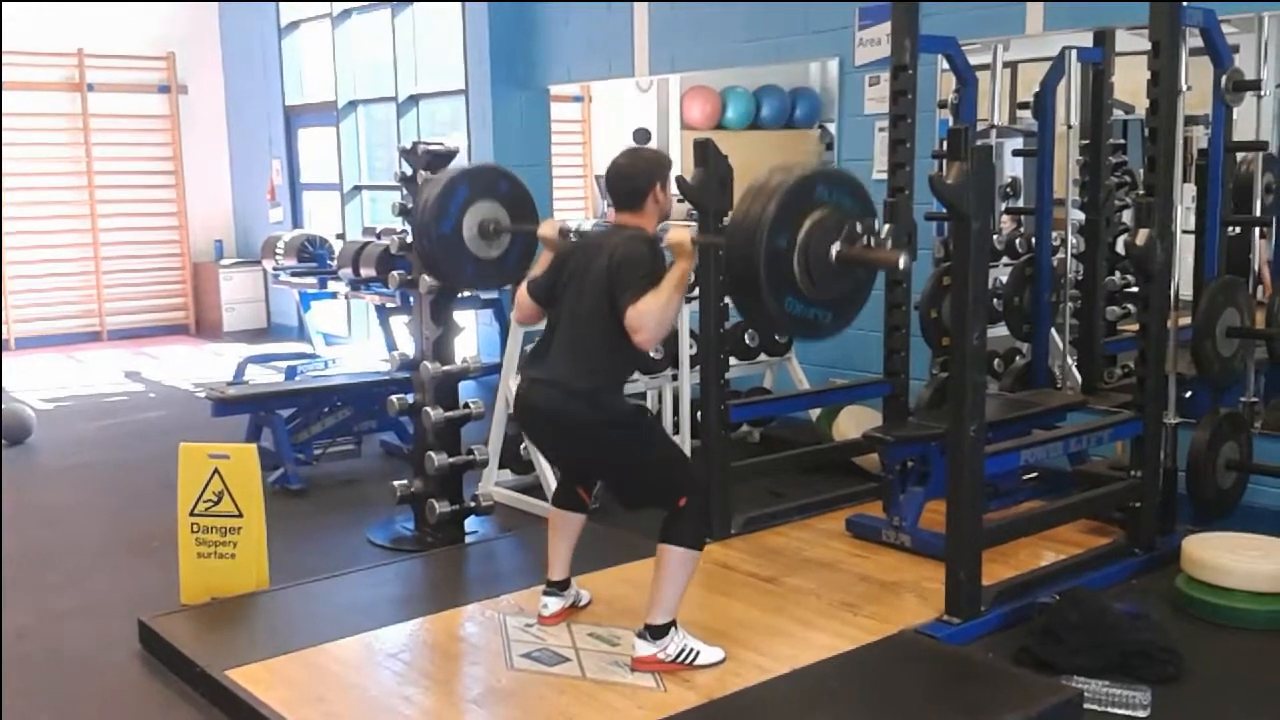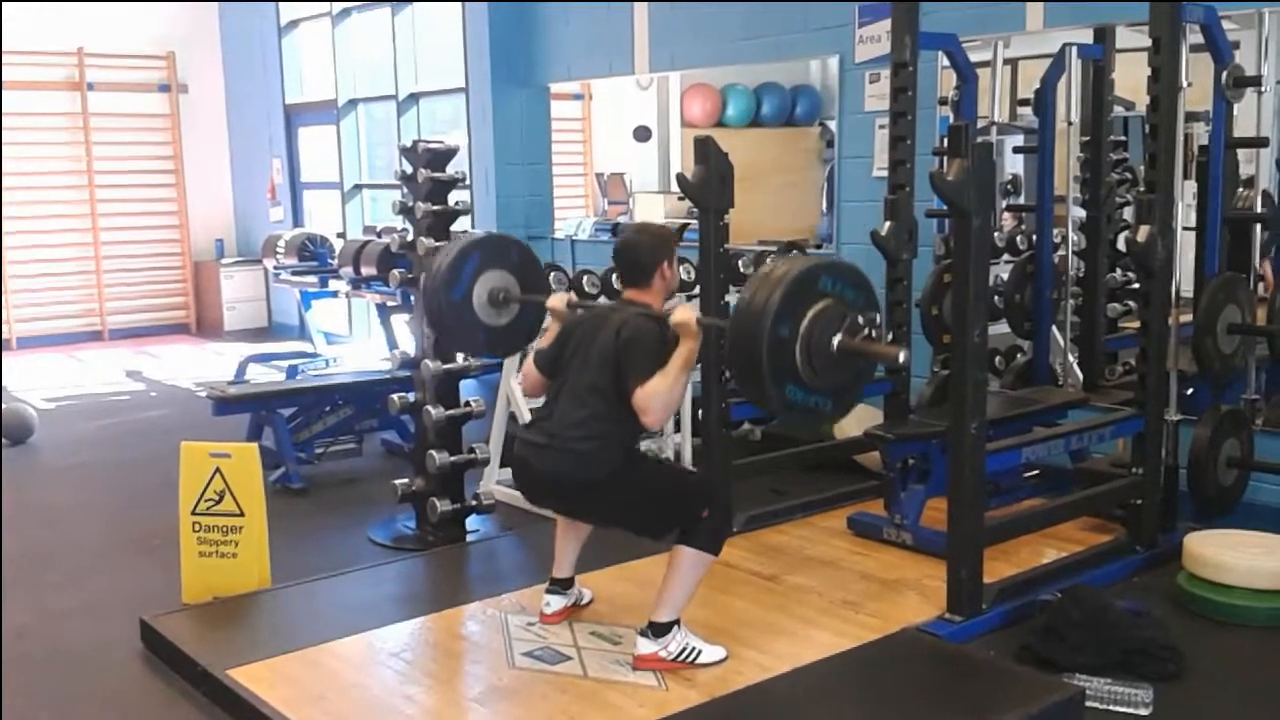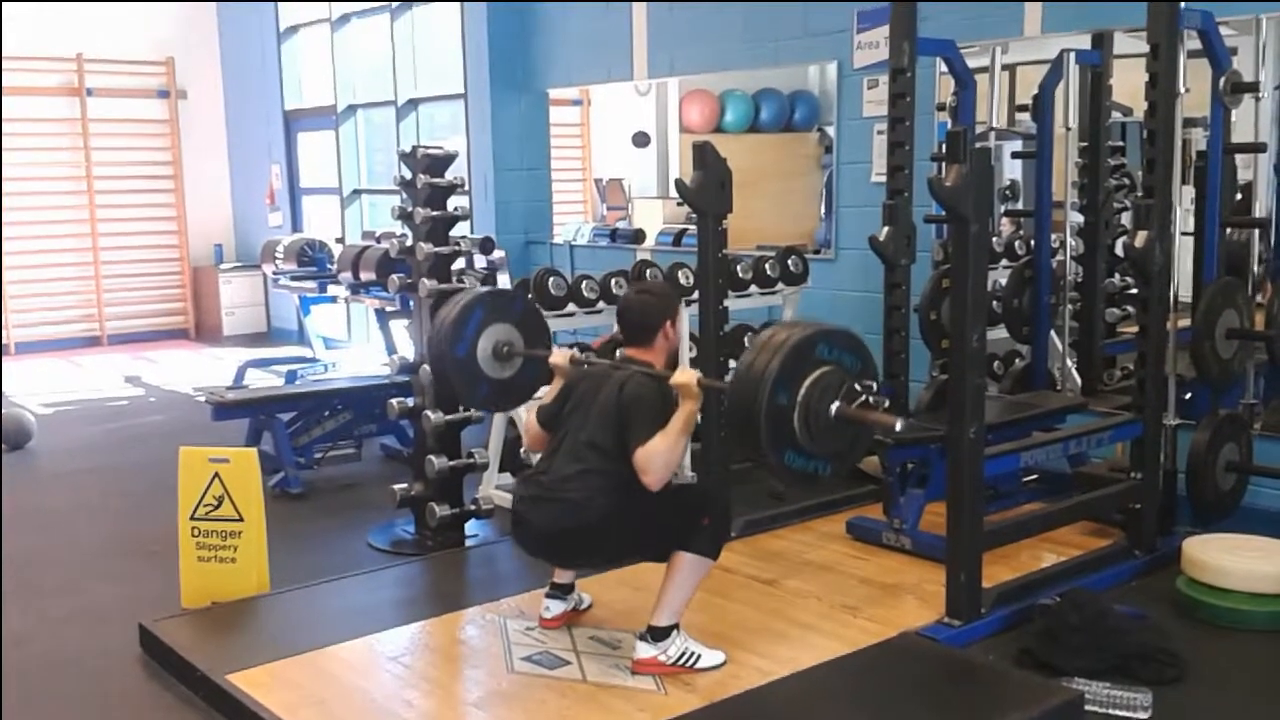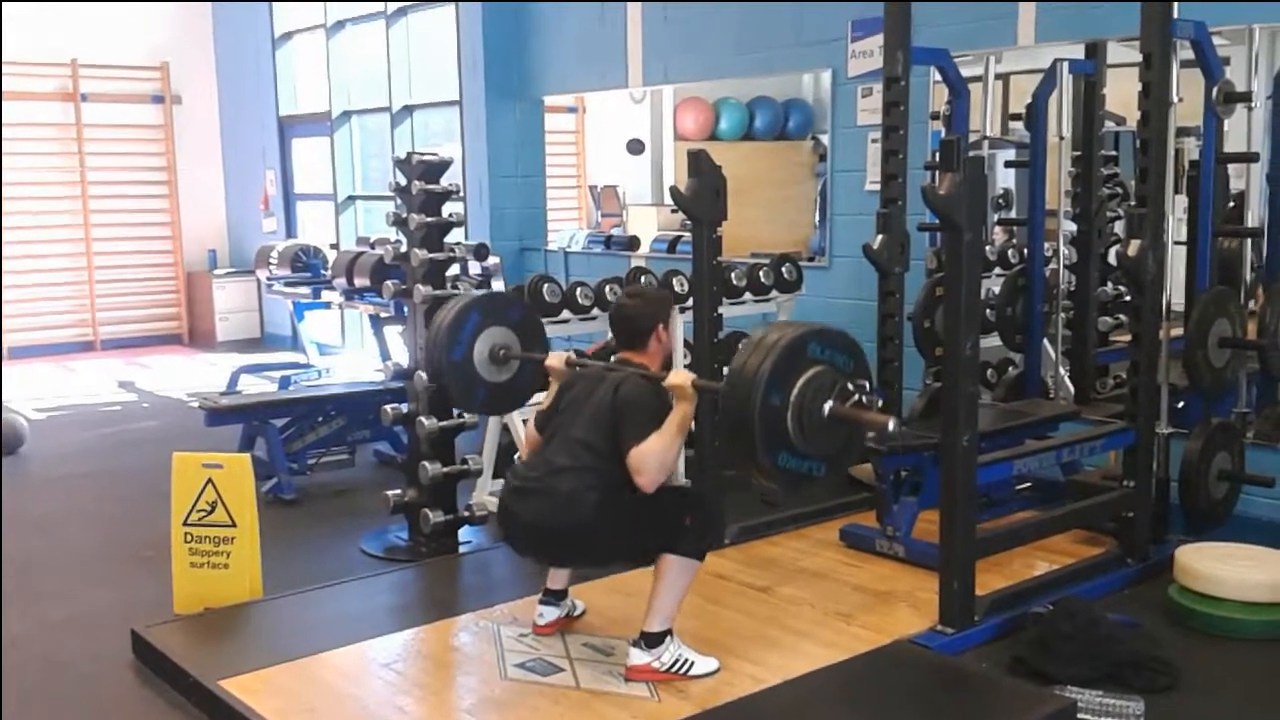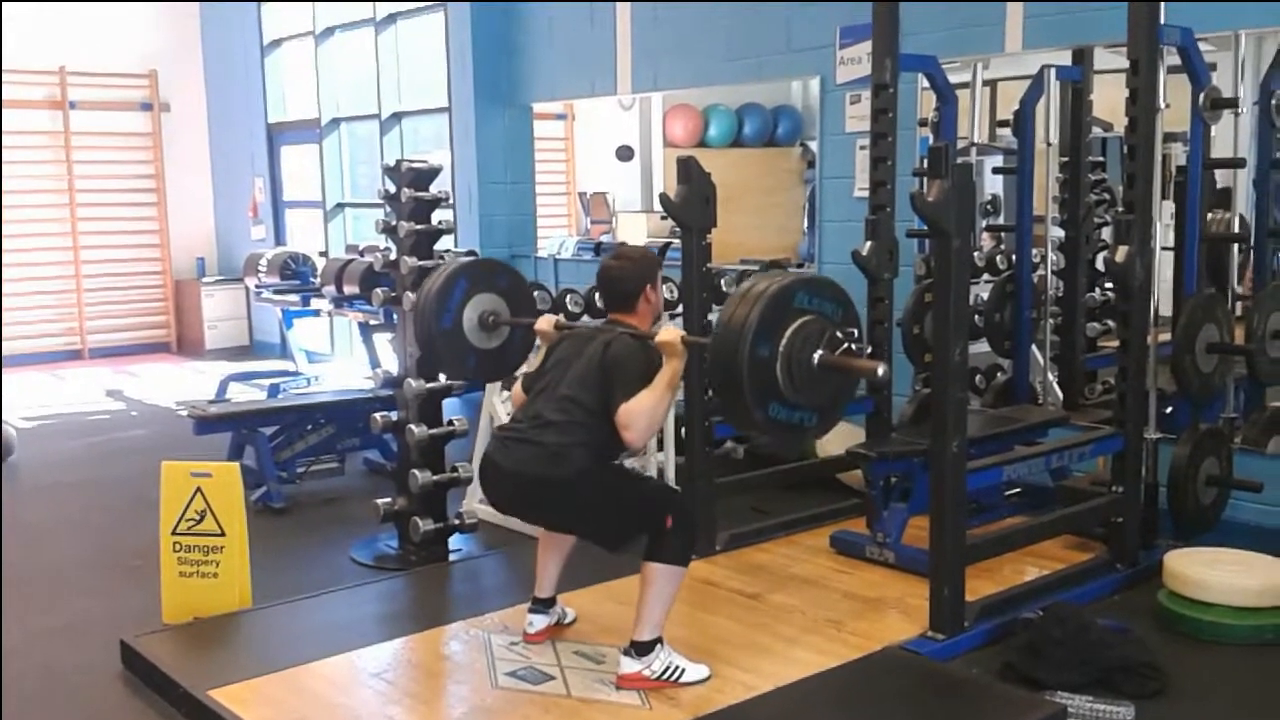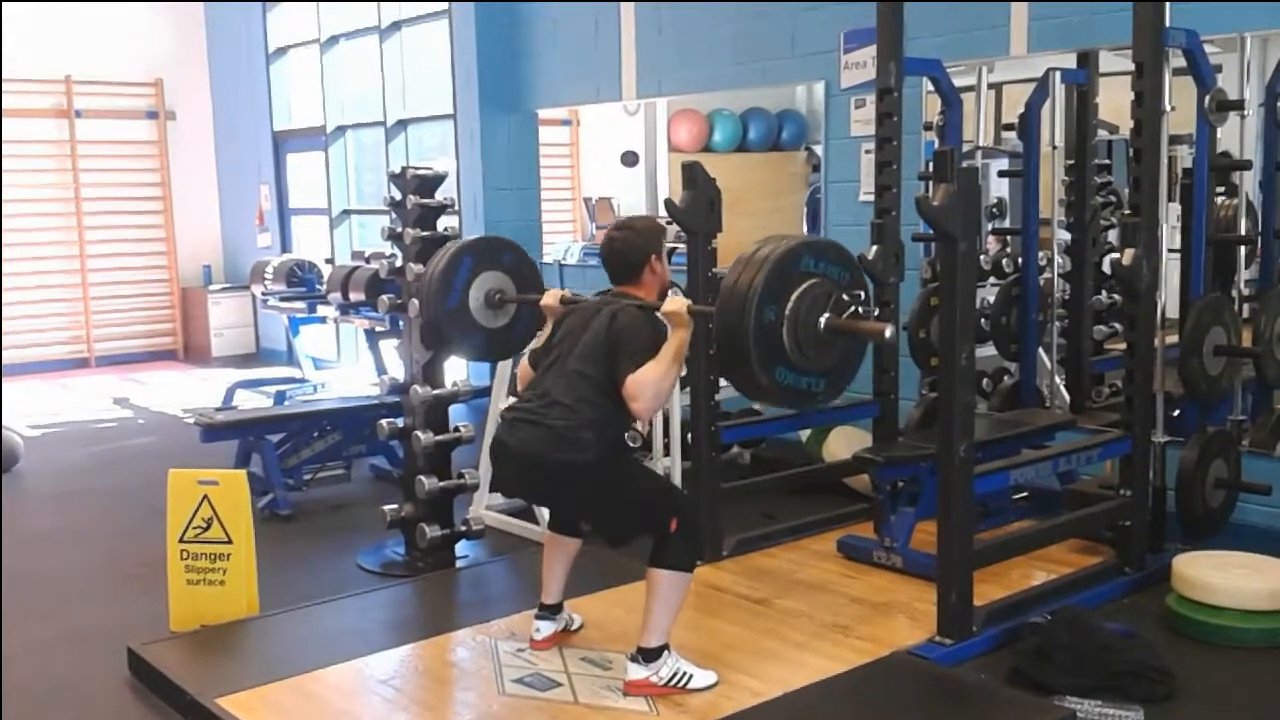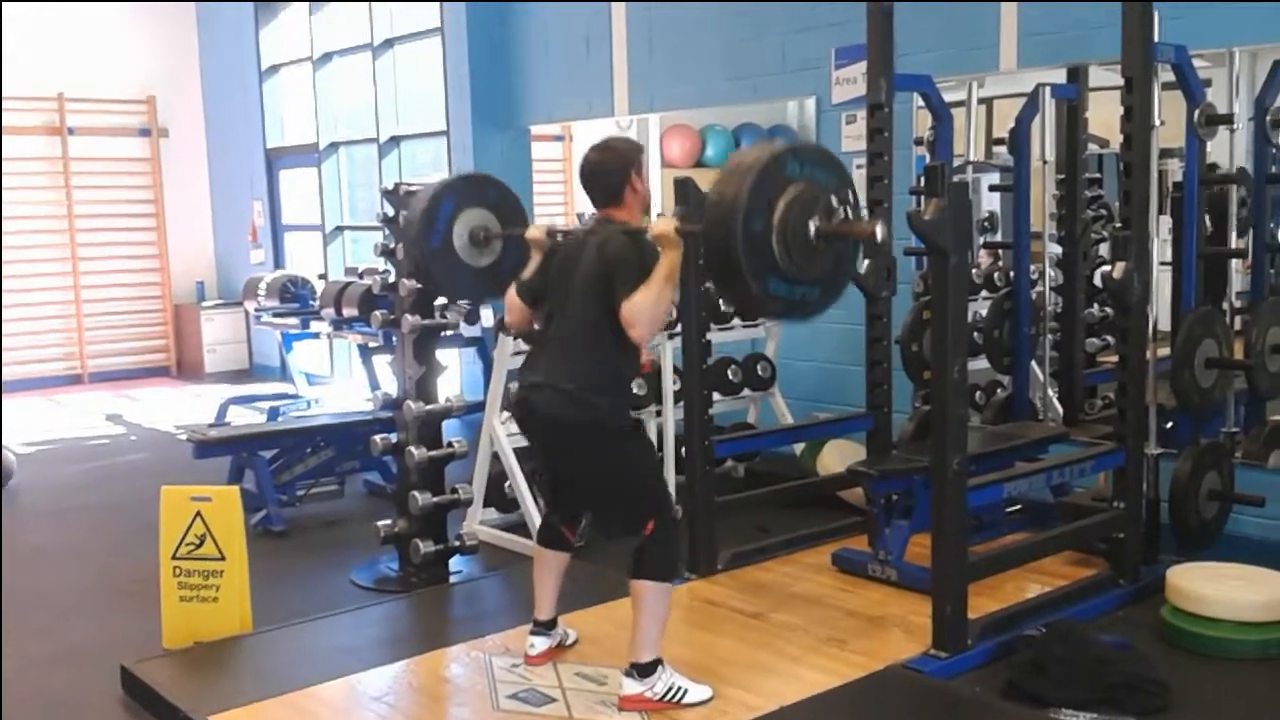
dt=0.4s
person 1, frame 1
left shoulder: (580, 247)
right shoulder: (638, 251)
left elbow: (523, 311)
right elbow: (645, 330)
left wrist: (548, 251)
right wrist: (682, 264)
left hip: (534, 399)
right hip: (587, 408)
left knee: (579, 473)
right knee: (689, 500)
left ankle: (556, 592)
right ankle: (657, 638)
person 1, frame 2
left shoulder: (586, 319)
right shoulder: (646, 329)
left elbow: (530, 383)
right elbow: (652, 413)
left wrist: (557, 322)
right wrist: (688, 344)
left hip: (528, 463)
right hip: (576, 471)
right knee: (708, 508)
left ankle: (560, 592)
right ankle: (660, 638)
person 1, frame 3
left shoulder: (589, 375)
right shoulder: (647, 389)
left elbow: (533, 439)
right elbow: (652, 474)
left wrist: (560, 379)
right wrist: (689, 404)
left hip: (527, 520)
right hip: (575, 529)
right knee: (709, 511)
left ankle: (559, 598)
right ankle: (658, 642)
person 1, frame 4
left shoulder: (582, 378)
right shoulder: (643, 391)
right elbow: (646, 476)
right wrist: (683, 407)
left hip: (515, 517)
right hip: (559, 526)
right knee: (691, 515)
left ankle: (552, 605)
right ankle: (652, 649)
person 1, frame 5
left shoulder: (573, 339)
right shoulder: (635, 350)
right elbow: (634, 432)
right wrist: (673, 364)
left hip: (497, 470)
right hip: (544, 477)
left knee: (569, 494)
right knee: (673, 517)
left ankle: (542, 611)
right ankle: (643, 656)
person 1, frame 6
left shoulder: (579, 312)
right shoulder: (639, 322)
left elbow: (525, 380)
right elbow: (642, 402)
right wrist: (680, 334)
left hip: (508, 449)
right hip: (559, 455)
left knee: (573, 497)
right knee: (678, 522)
left ankle: (549, 618)
right ankle: (650, 663)
person 1, frame 7
left shoulder: (566, 245)
right shoulder: (629, 246)
left elbow: (515, 316)
right elbow: (640, 325)
left wrist: (537, 255)
right wrist: (670, 255)
left hip: (536, 402)
right hip: (589, 412)
left knee: (563, 514)
right knee: (656, 527)
left ankle: (543, 633)
right ankle: (645, 676)
